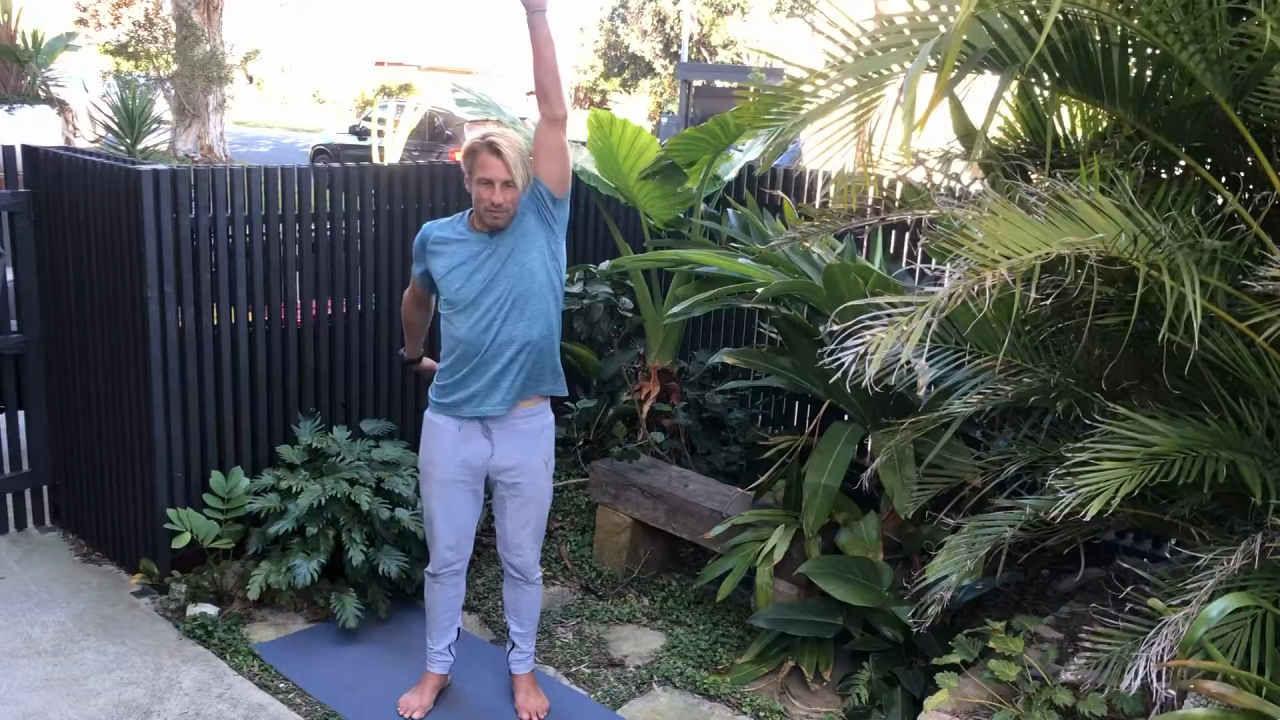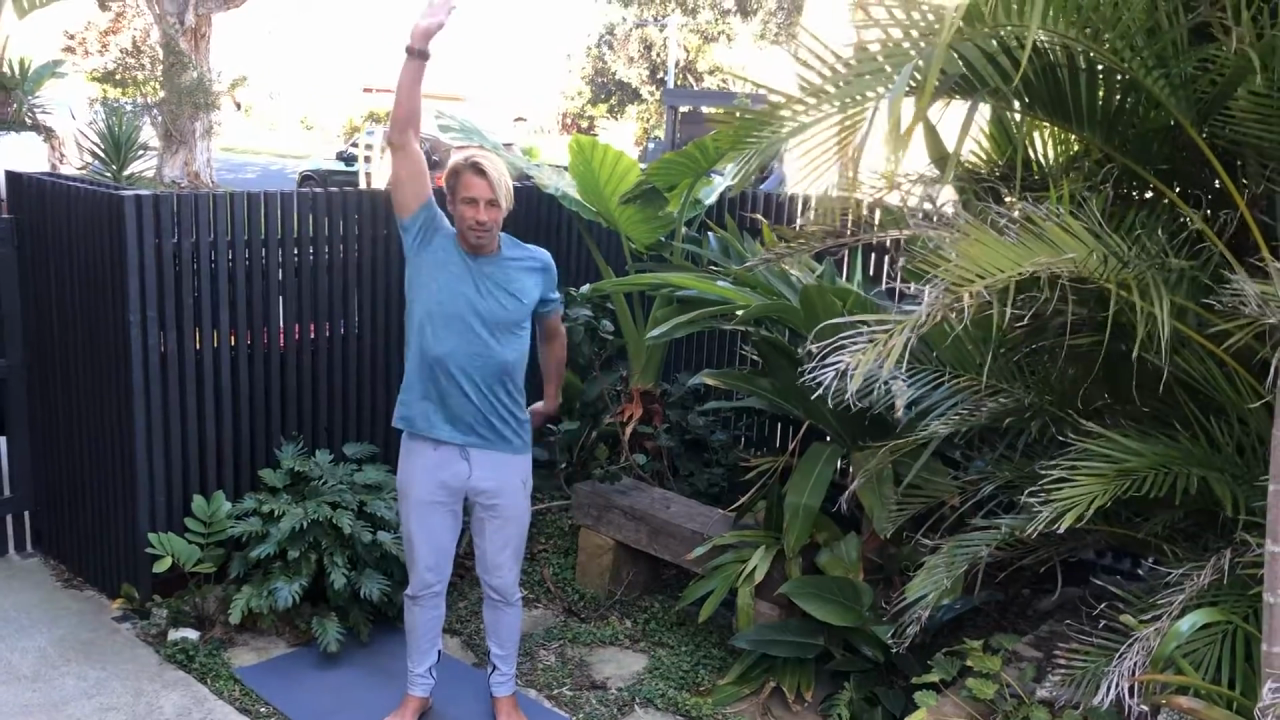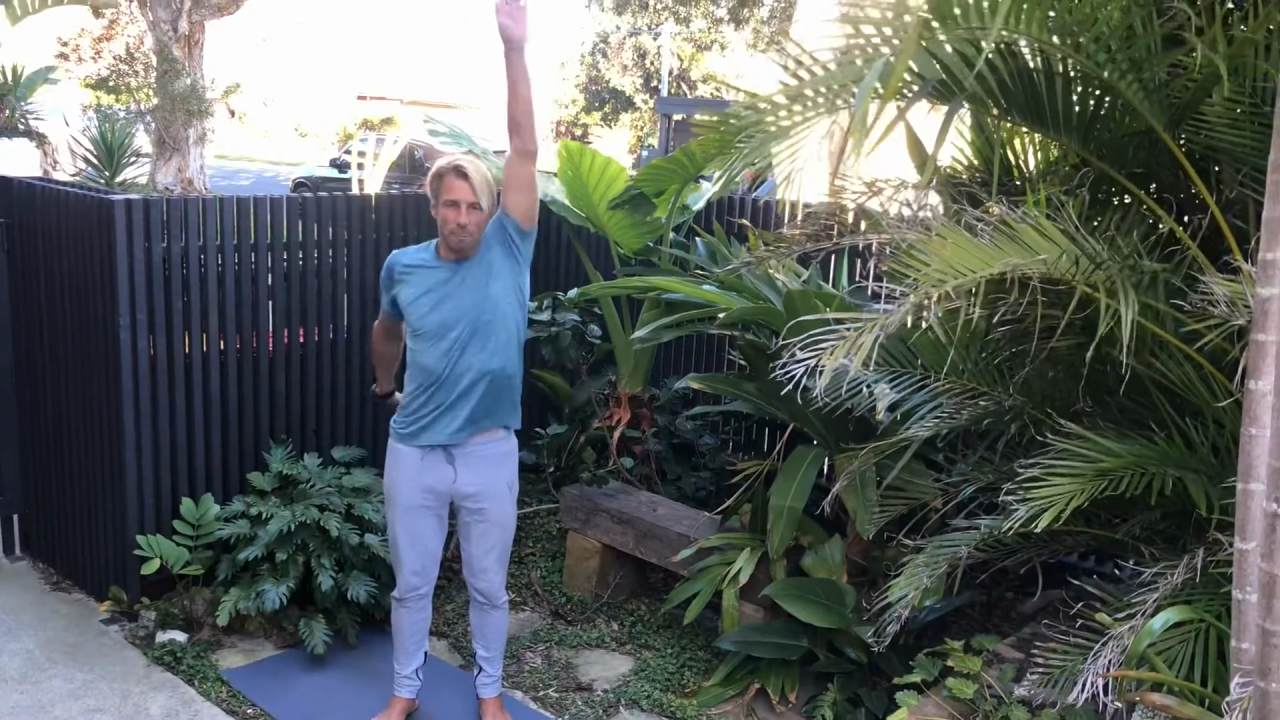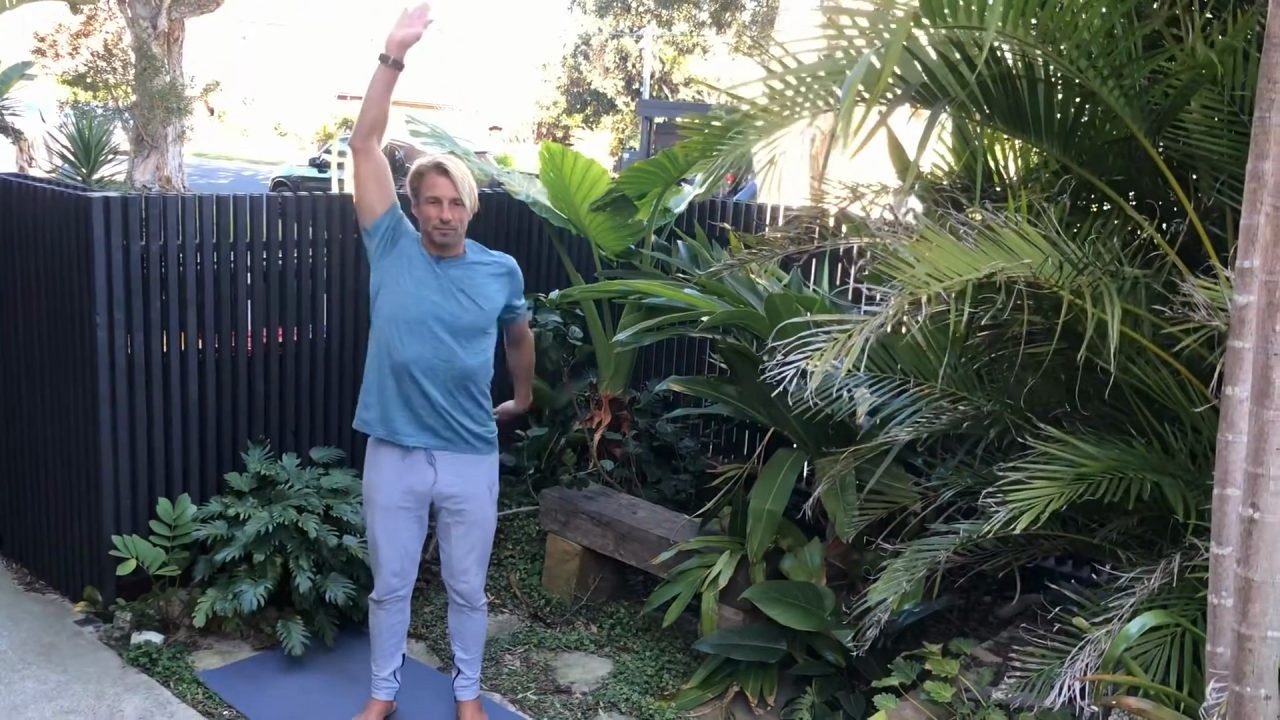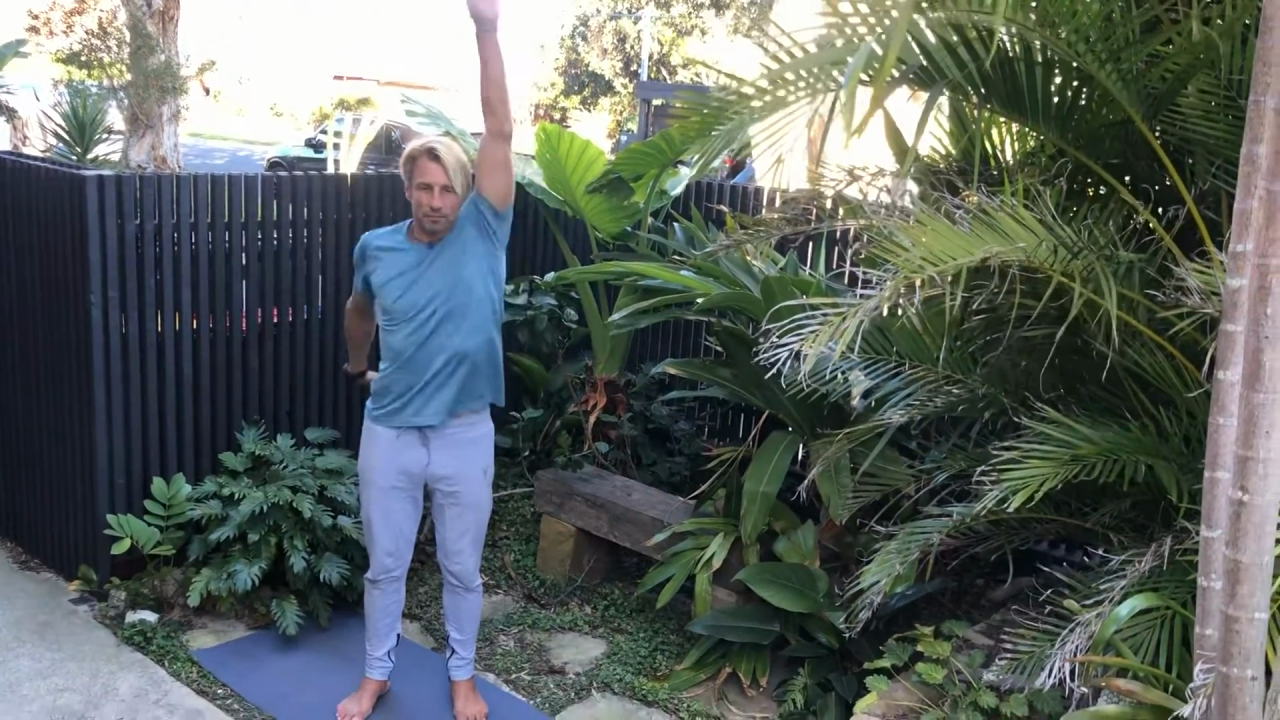
dt=1s
person 1, frame 1
left shoulder: (544, 222)
right shoulder: (434, 238)
left elbow: (554, 115)
right wrist: (414, 356)
left hip: (525, 426)
right hip: (450, 425)
left knee: (522, 562)
right knee: (446, 560)
person 1, frame 2
left shoulder: (536, 265)
right shoulder: (426, 245)
left elbow: (554, 338)
right elbow: (402, 140)
left wrist: (551, 402)
left hip: (504, 456)
right hip: (428, 452)
left knee: (502, 585)
right knee: (425, 582)
person 1, frame 3
left shoulder: (508, 252)
right shoulder: (401, 267)
left elbow: (525, 150)
right wrist: (385, 390)
left hip: (489, 453)
right hip: (413, 453)
left knee: (488, 585)
right knee: (412, 584)
person 1, frame 4
left shoulder: (501, 271)
right shoulder: (391, 249)
left elbow: (520, 340)
right elbow: (363, 146)
left wrist: (523, 397)
left hip: (471, 460)
right hip: (394, 455)
left knee: (467, 589)
right knee: (390, 586)
person 1, frame 5
left shoulder: (484, 234)
right shoulder: (374, 247)
left elbow: (500, 133)
right wrist: (358, 365)
left hip: (465, 435)
right hip: (388, 434)
left knee: (462, 569)
right knee: (385, 567)
